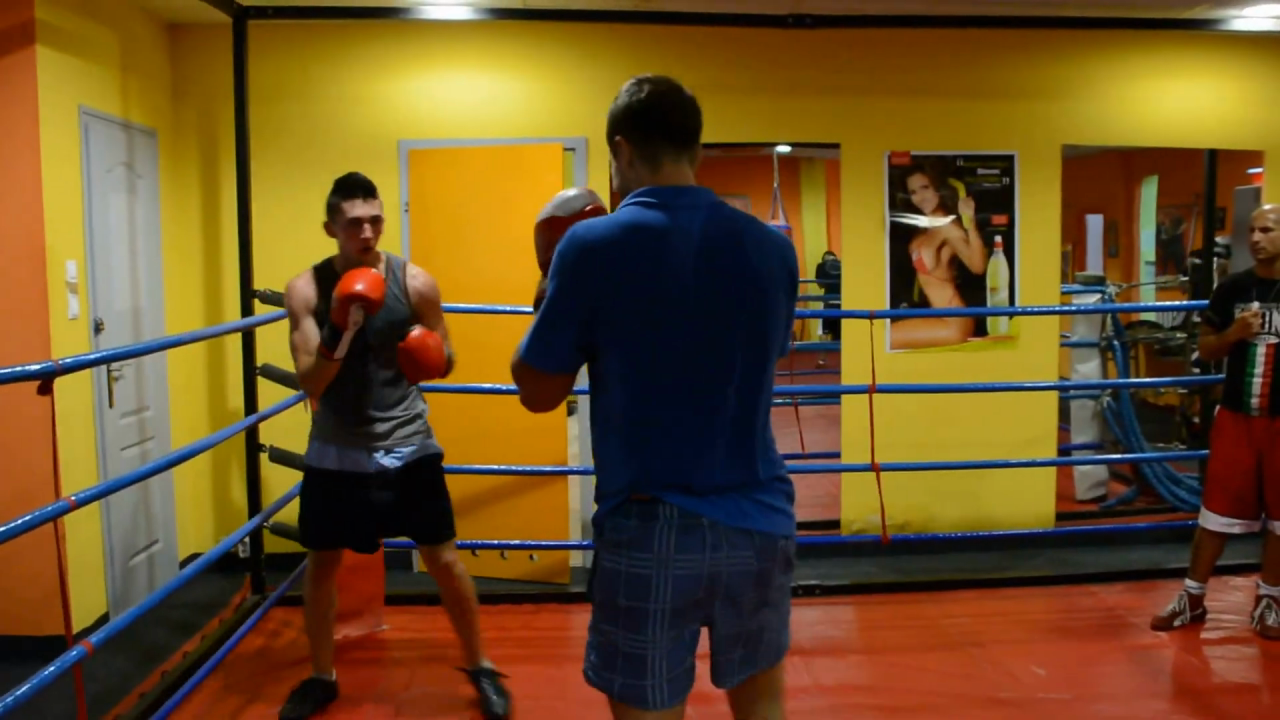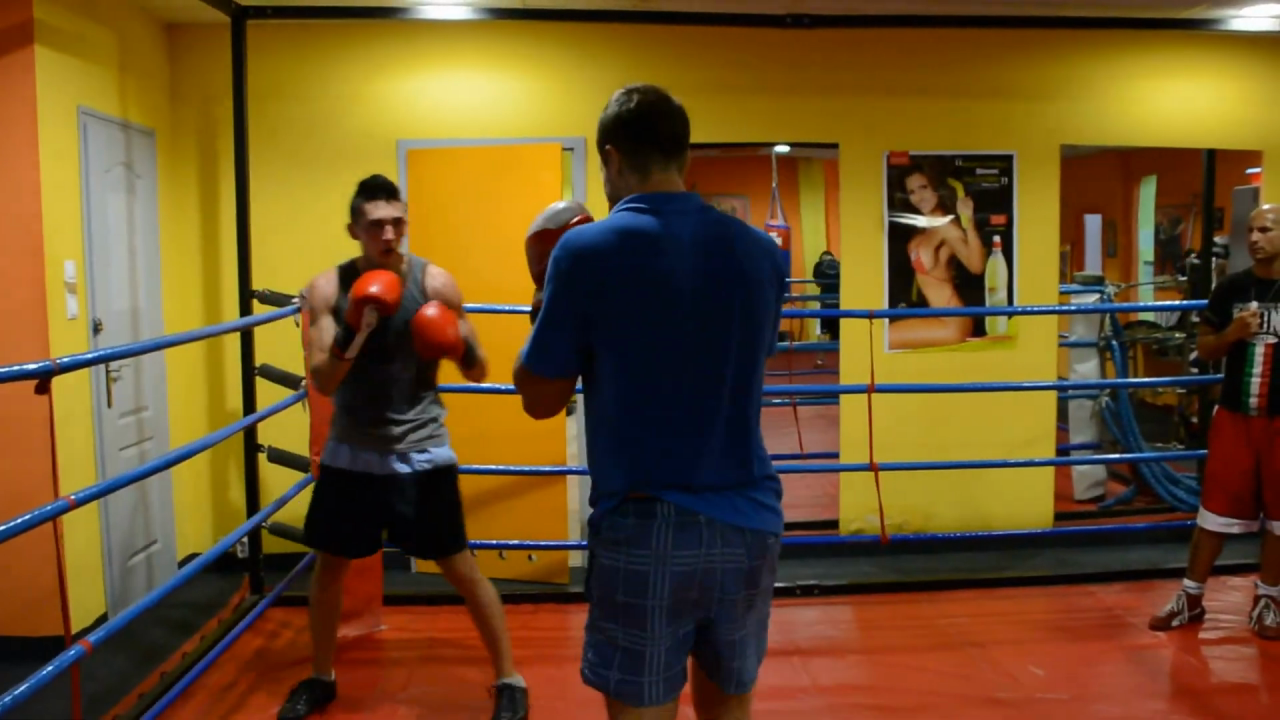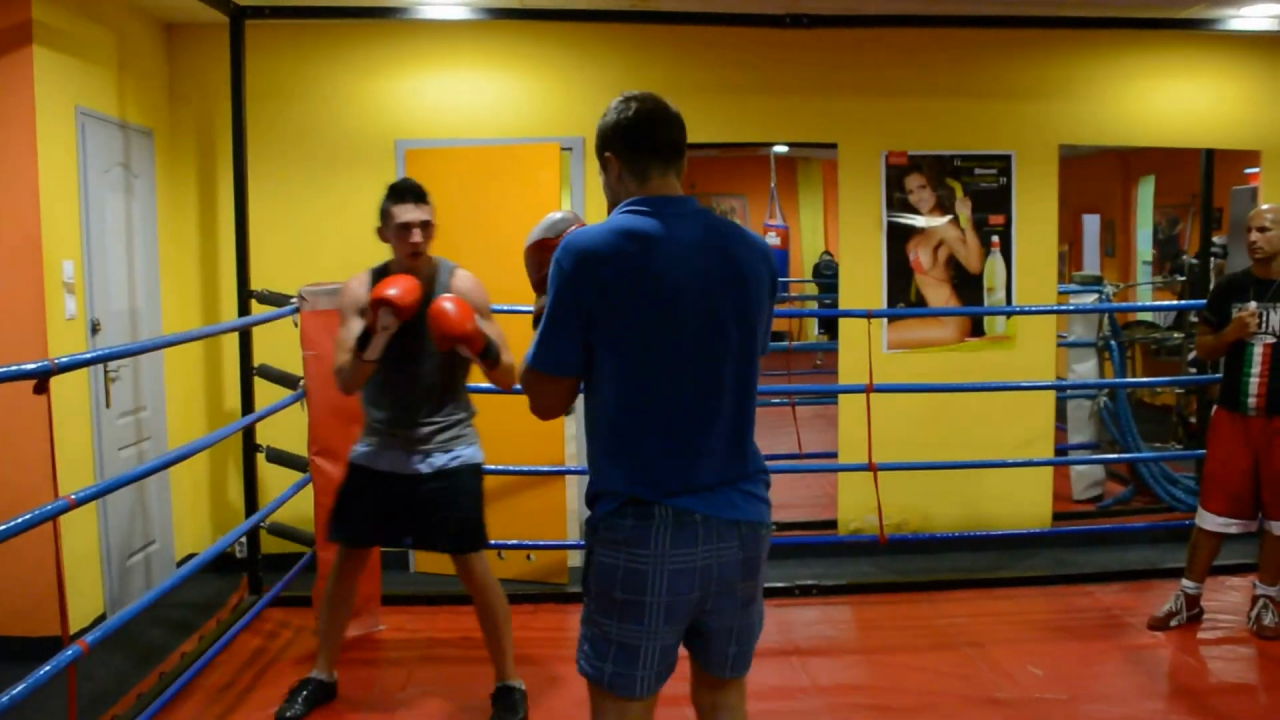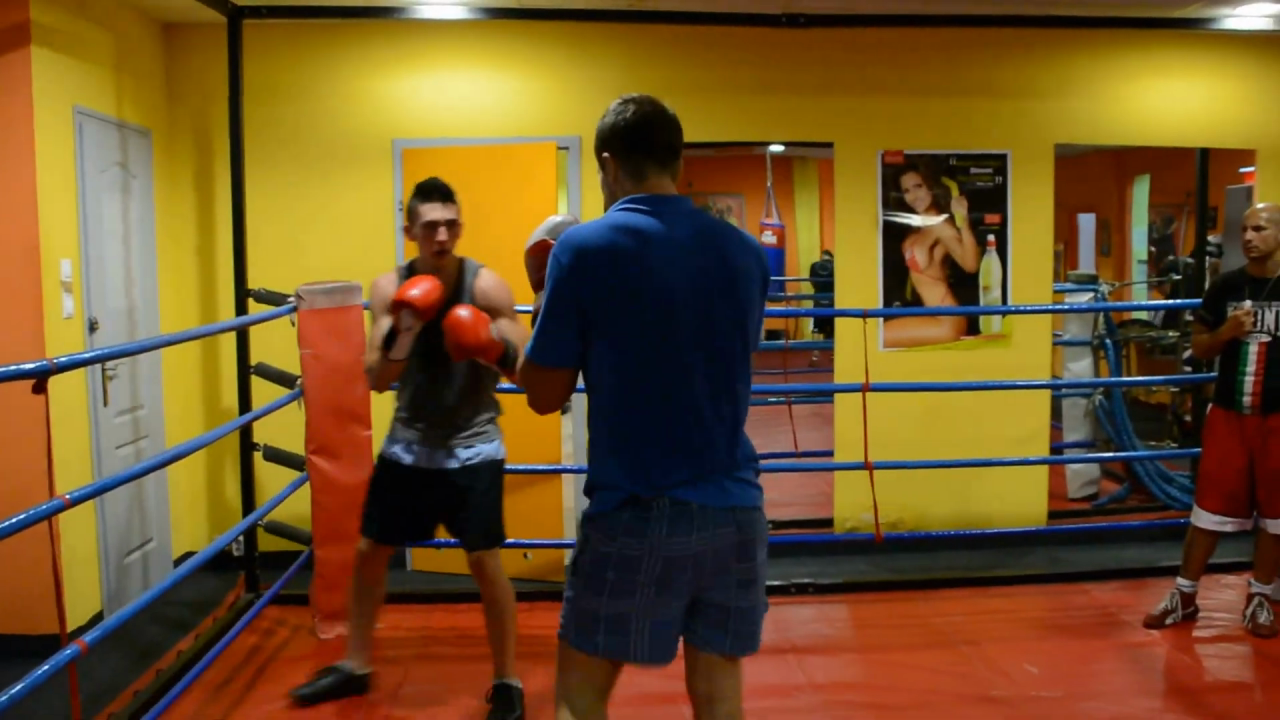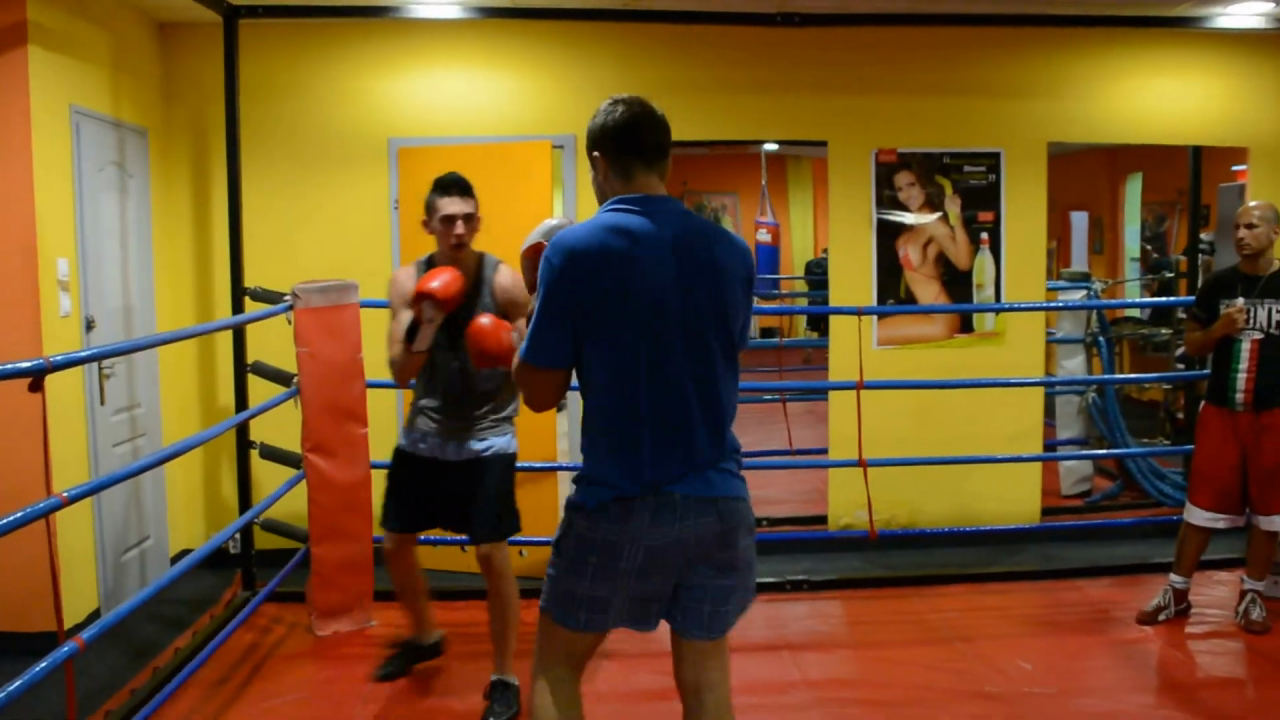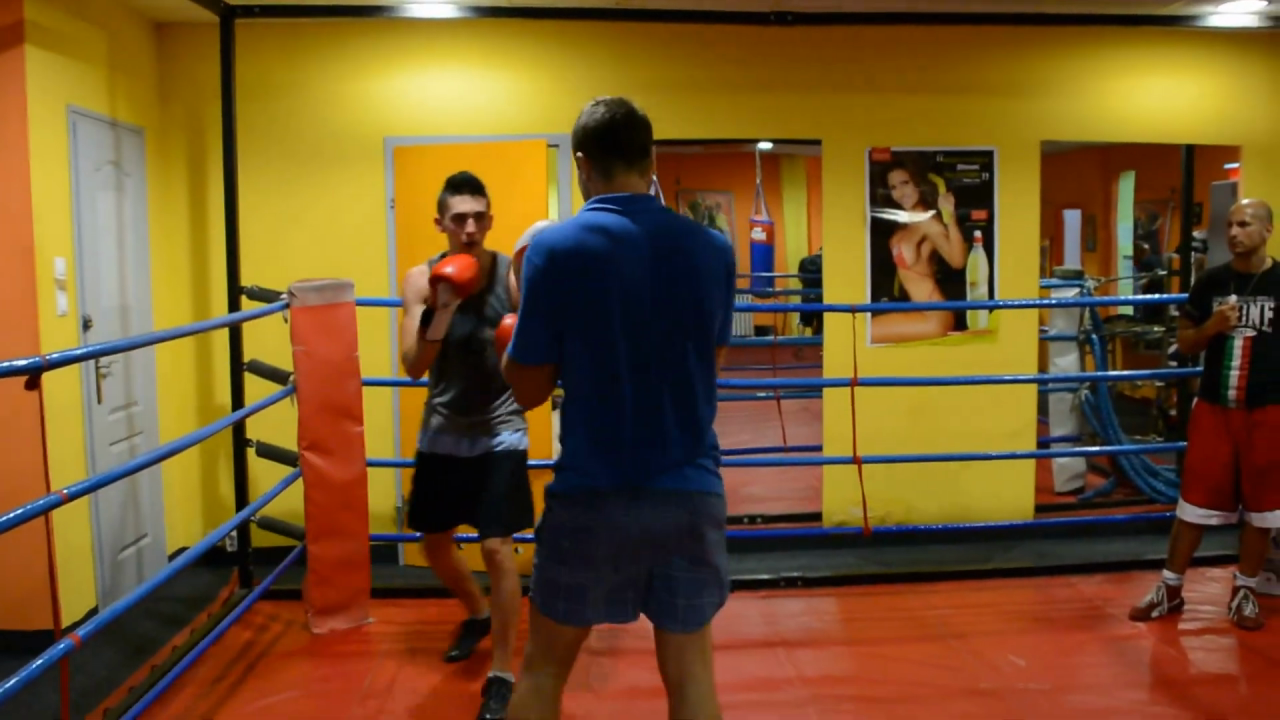
dt=0.1s
person 1, frame 1
left shoulder: (592, 245)
right shoulder: (771, 250)
left elbow: (538, 392)
left wrist: (551, 300)
left hip: (647, 532)
right hip: (758, 524)
person 1, frame 2
left shoulder: (586, 252)
right shoulder: (760, 254)
left elbow: (540, 398)
left wrist: (548, 308)
left hip: (642, 530)
right hip: (747, 523)
person 1, frame 3
left shoulder: (586, 253)
right shoulder: (753, 254)
left elbow: (546, 400)
left wrist: (552, 311)
left hip: (634, 528)
right hip: (739, 520)
person 1, frame 4
left shoulder: (584, 249)
right shoulder: (745, 253)
left elbow: (544, 393)
left wrist: (547, 311)
left hip: (632, 518)
right hip: (732, 510)
person 1, frame 5
left shoulder: (573, 249)
right shoulder: (730, 251)
left elbow: (539, 391)
left wrist: (541, 313)
left hip: (615, 507)
right hip: (717, 498)
person 1, frame 6
left shoulder: (555, 249)
right shoulder: (710, 249)
left elbow: (528, 387)
left hip: (591, 498)
right hip: (692, 492)
left knee: (543, 669)
person 2, frame 1
left shoulder: (414, 280)
right shoulder: (306, 289)
left elbow: (443, 359)
right elbow: (310, 383)
left wrist: (435, 357)
right wrist: (343, 332)
left hip: (406, 444)
right hip: (335, 450)
left knee: (442, 559)
right knee: (320, 564)
left ankle: (479, 664)
person 2, frame 2
left shoulder: (436, 283)
right shoulder: (328, 288)
left elbow: (478, 372)
right elbow: (321, 382)
left wrist: (464, 347)
right wrist: (356, 332)
left hip: (422, 451)
right hip: (352, 453)
left knee: (459, 567)
right knee: (329, 566)
person 2, frame 3
left shoulder: (463, 286)
right shoulder: (361, 291)
left elbow: (507, 376)
right elbow: (347, 382)
left wrist: (480, 343)
right wrist: (379, 331)
left hip: (448, 450)
right hip: (378, 449)
left knee: (472, 564)
right knee: (347, 561)
right ankle: (324, 675)
person 2, frame 4
left shoulder: (487, 285)
right shoulder: (390, 288)
left elbow: (523, 370)
right elbow: (377, 380)
left wrist: (495, 351)
right wrist: (404, 333)
left hip: (471, 445)
right hip: (408, 443)
left knee: (485, 561)
right knee: (370, 552)
right ankle: (354, 665)
person 2, frame 5
left shoulder: (505, 280)
right shoulder: (410, 281)
right elbow: (401, 371)
left wrist: (513, 357)
right wrist: (427, 322)
left hip: (487, 438)
right hip: (424, 436)
left knee: (491, 553)
right knee: (396, 543)
right ankle: (423, 635)
person 2, frame 6
left shoulder: (515, 277)
right shoulder: (422, 279)
right elbow: (413, 366)
right wrist: (441, 309)
left hip: (498, 434)
right hip: (442, 433)
left knee: (497, 548)
right knee: (433, 539)
left ankle: (502, 673)
right ankle: (479, 614)
person 3, frame 1
right shoulder: (1232, 288)
right elbow: (1206, 349)
right wrist: (1234, 333)
right hip: (1236, 415)
right knee: (1217, 510)
right ankle: (1192, 598)
person 3, frame 2
right shoulder: (1231, 288)
right elbow: (1204, 349)
right wrist: (1232, 332)
right hip: (1235, 415)
right knee: (1215, 510)
right ankle: (1191, 597)
person 3, frame 3
right shoulder: (1230, 287)
right elbow: (1203, 349)
right wrist: (1231, 332)
right hip: (1233, 415)
right knee: (1213, 509)
right ankle: (1189, 597)
person 3, frame 4
right shoulder: (1225, 286)
right elbow: (1198, 348)
right wrist: (1226, 331)
right hip: (1228, 413)
right knee: (1209, 508)
right ankle: (1184, 595)
person 3, frame 5
right shoulder: (1218, 284)
right elbow: (1192, 346)
right wrist: (1219, 329)
right hip: (1221, 410)
right knee: (1201, 504)
right ankle: (1177, 592)
person 3, frame 6
right shoulder: (1210, 282)
right elbow: (1185, 343)
right wrist: (1212, 326)
right hip: (1214, 407)
right knee: (1194, 501)
left ankle: (1244, 591)
right ankle: (1170, 588)
